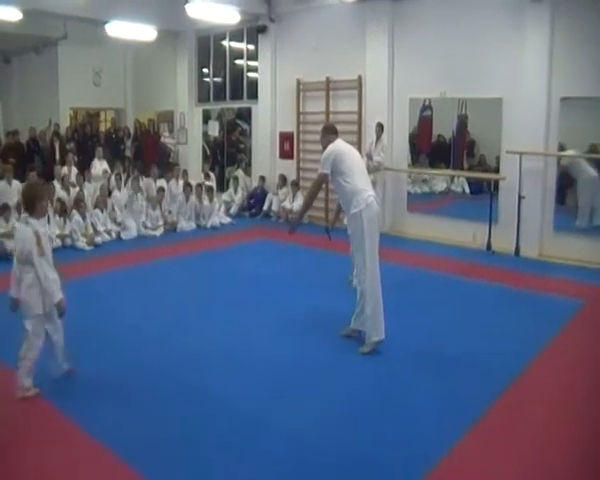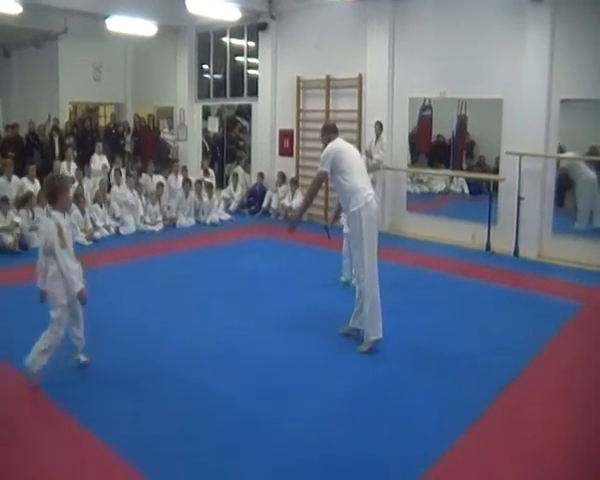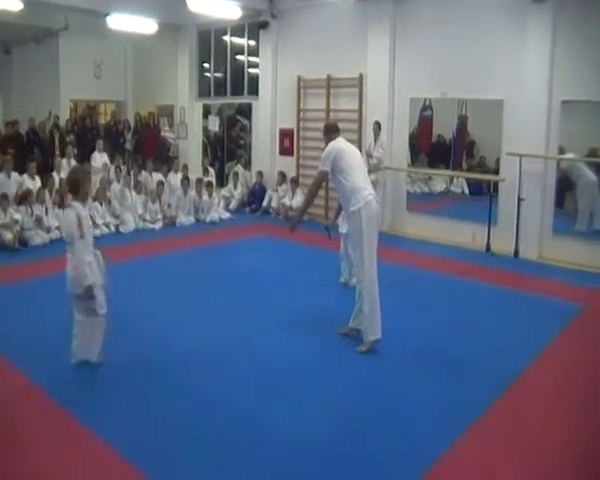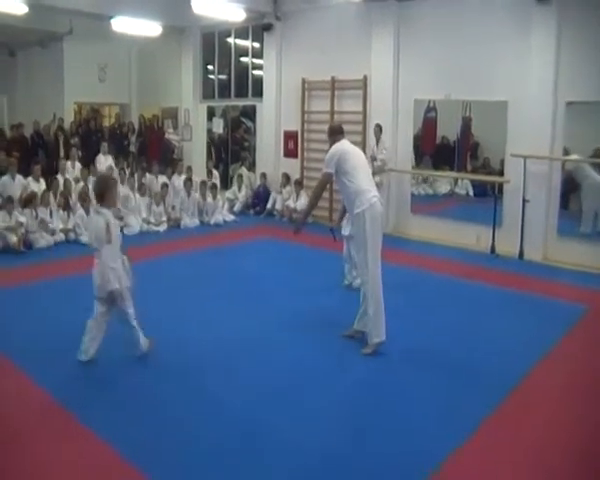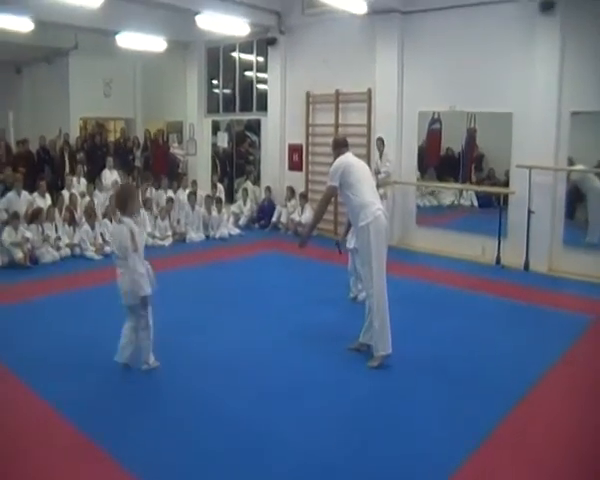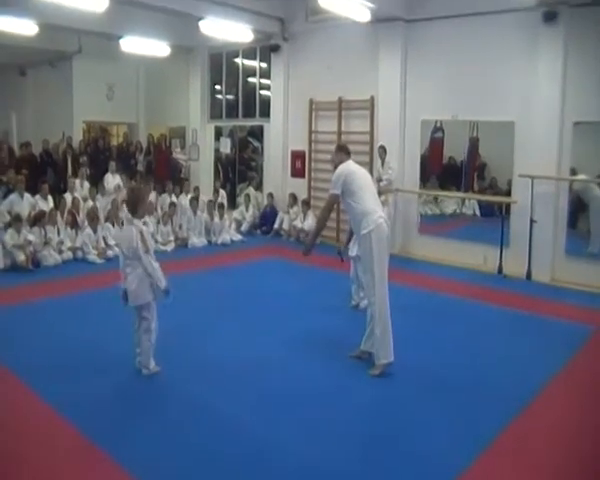
dt=0.2s
person 1, frame 1
left shoulder: (331, 151)
right shoulder: (347, 149)
left elbow: (315, 188)
left wrist: (298, 216)
left hip: (362, 210)
right hip: (364, 208)
left knee: (368, 271)
right knee: (362, 271)
left ankle: (374, 334)
right ankle: (359, 325)
person 1, frame 2
left shoulder: (331, 149)
right shoulder: (347, 148)
left elbow: (315, 186)
left wrist: (298, 215)
right wrist: (334, 216)
left hip: (361, 209)
right hip: (364, 207)
left knee: (366, 270)
right knee: (360, 269)
left ankle: (372, 333)
right ankle: (357, 324)
person 1, frame 3
left shoulder: (332, 148)
right shoulder: (349, 147)
left elbow: (316, 185)
left wrist: (299, 214)
left hip: (361, 209)
right hip: (364, 207)
left knee: (366, 270)
right knee: (360, 269)
left ankle: (371, 333)
right ankle: (357, 324)
person 1, frame 4
left shoulder: (336, 150)
right shoulder: (354, 150)
left elbow: (320, 187)
left wrist: (303, 217)
right wrist: (340, 218)
left hip: (365, 211)
right hip: (368, 209)
left knee: (370, 272)
right knee: (364, 271)
left ankle: (375, 336)
right ankle: (362, 326)
person 1, frame 5
left shoulder: (340, 163)
right shoulder: (358, 163)
left elbow: (325, 201)
left wrist: (309, 231)
left hip: (370, 224)
right hip: (373, 221)
left knee: (375, 285)
right knee: (370, 284)
left ankle: (381, 348)
right ankle: (368, 339)
person 1, frame 6
left shoulder: (342, 171)
right shoulder: (358, 171)
left elbow: (327, 210)
left wrist: (312, 240)
left hip: (371, 232)
right hip: (374, 229)
left knee: (377, 293)
right knee: (371, 292)
left ankle: (383, 357)
right ankle: (369, 346)
person 2, frame 1
left shoulder: (22, 228)
right shoulder: (37, 232)
left elbow: (17, 264)
right elbow: (44, 269)
left wrist: (15, 293)
right wrist: (58, 297)
left hip: (27, 289)
right hip: (38, 293)
left knee: (56, 328)
right knee: (34, 339)
left ankle: (63, 365)
right ankle: (24, 386)
person 2, frame 2
left shoulder: (50, 221)
right shoulder: (58, 224)
left elbow: (43, 256)
right elbow: (65, 260)
left wrist: (42, 284)
right wrist: (79, 287)
left hip: (53, 280)
right hip: (62, 282)
left knee: (75, 318)
right knee: (57, 327)
left ankle: (80, 355)
right ankle: (33, 366)
person 2, frame 3
left shoulder: (69, 211)
right shoulder: (80, 214)
right elbow: (83, 251)
right wrist: (90, 280)
left hip: (74, 269)
right hip: (84, 272)
left knee: (81, 314)
right knee: (99, 311)
left ankle: (80, 354)
right ankle: (92, 353)
person 2, frame 4
left shoulder: (95, 217)
right shoulder: (108, 221)
right elbow: (109, 257)
right wrist: (113, 286)
left hip: (100, 274)
right hip: (112, 275)
left knee: (100, 314)
right knee: (128, 311)
right ankle: (141, 344)
person 2, frame 5
left shoulder: (116, 227)
right shoulder: (131, 229)
right elbow: (136, 263)
right wrist: (144, 290)
left hip: (123, 279)
right hip: (135, 282)
left knee: (132, 319)
right knee: (145, 323)
left ankle: (124, 356)
right ankle: (147, 361)
person 2, frame 6
left shoulder: (124, 230)
right shoulder: (140, 232)
left elbow: (123, 261)
right elbow: (149, 262)
left wrist: (125, 286)
right wrist: (163, 284)
left hip: (132, 283)
right hip: (144, 284)
left knee: (140, 325)
right knee: (148, 326)
left ankle: (141, 361)
right ankle: (147, 365)
